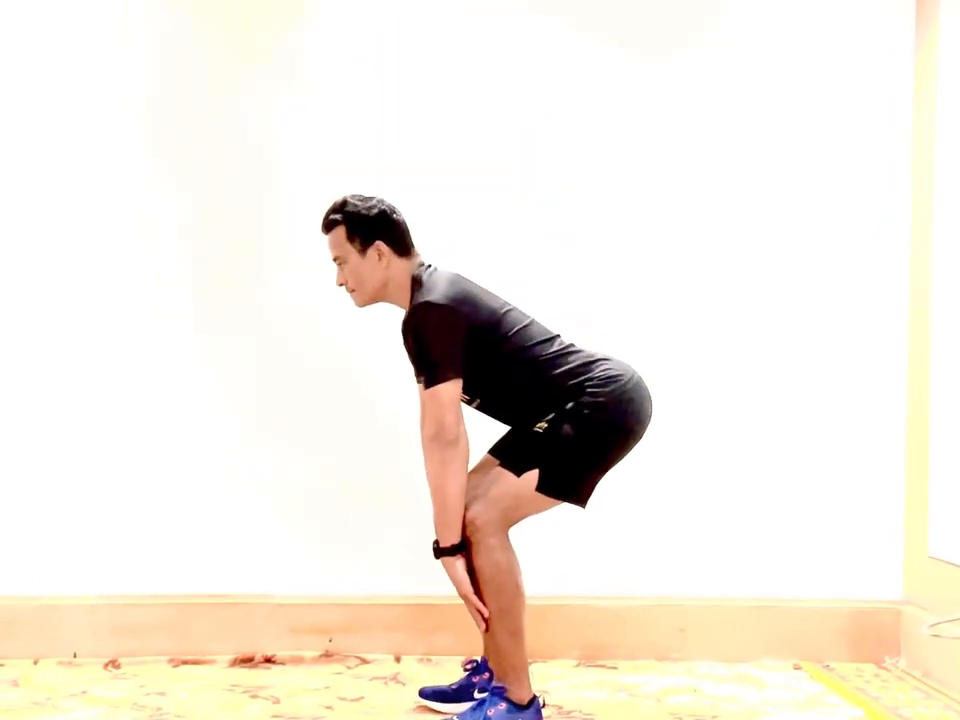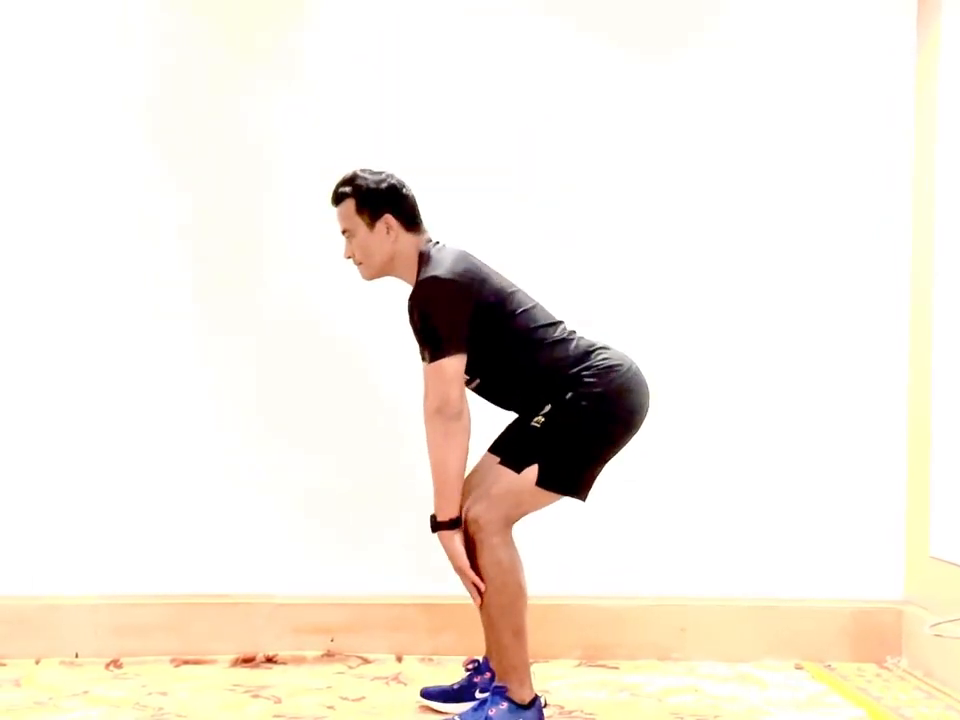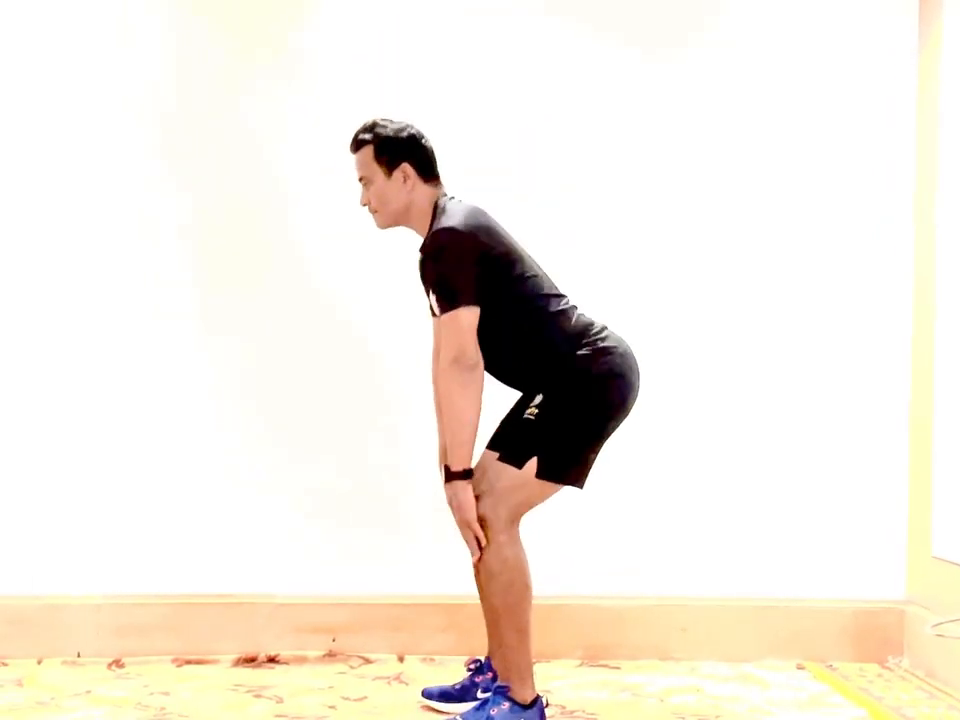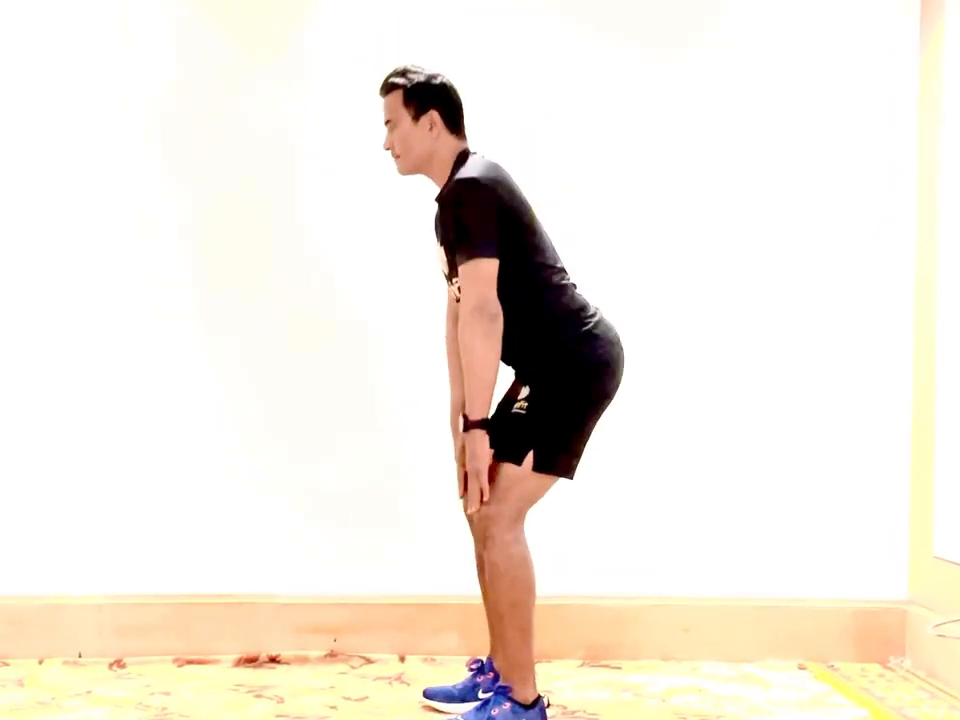
dt=0.2s
person 1, frame 1
left shoulder: (432, 313)
right shoulder: (436, 299)
left elbow: (443, 439)
right elbow: (444, 433)
left wrist: (448, 549)
right wrist: (452, 538)
left hip: (605, 404)
right hip: (587, 401)
left knee: (482, 519)
right knee: (471, 507)
right ankle: (493, 673)
person 1, frame 2
left shoulder: (438, 288)
right shoulder: (441, 278)
left elbow: (447, 414)
right elbow: (444, 409)
left wrist: (446, 524)
right wrist: (451, 509)
left hip: (602, 395)
right hip: (583, 394)
left knee: (483, 517)
right knee: (472, 505)
right ankle: (495, 673)
person 1, frame 3
left shoulder: (450, 239)
right shoulder: (448, 238)
left elbow: (462, 364)
right elbow: (448, 359)
left wrist: (461, 473)
right wrist: (452, 462)
left hip: (592, 378)
right hip: (571, 378)
left knee: (491, 517)
right knee: (481, 515)
right ankle: (496, 671)
person 1, frame 4
left shoulder: (471, 189)
right shoulder: (461, 193)
left elbow: (482, 313)
right elbow: (460, 312)
left wrist: (477, 426)
right wrist: (461, 415)
left hip: (576, 363)
right hip: (554, 363)
left knee: (496, 514)
right knee: (484, 508)
